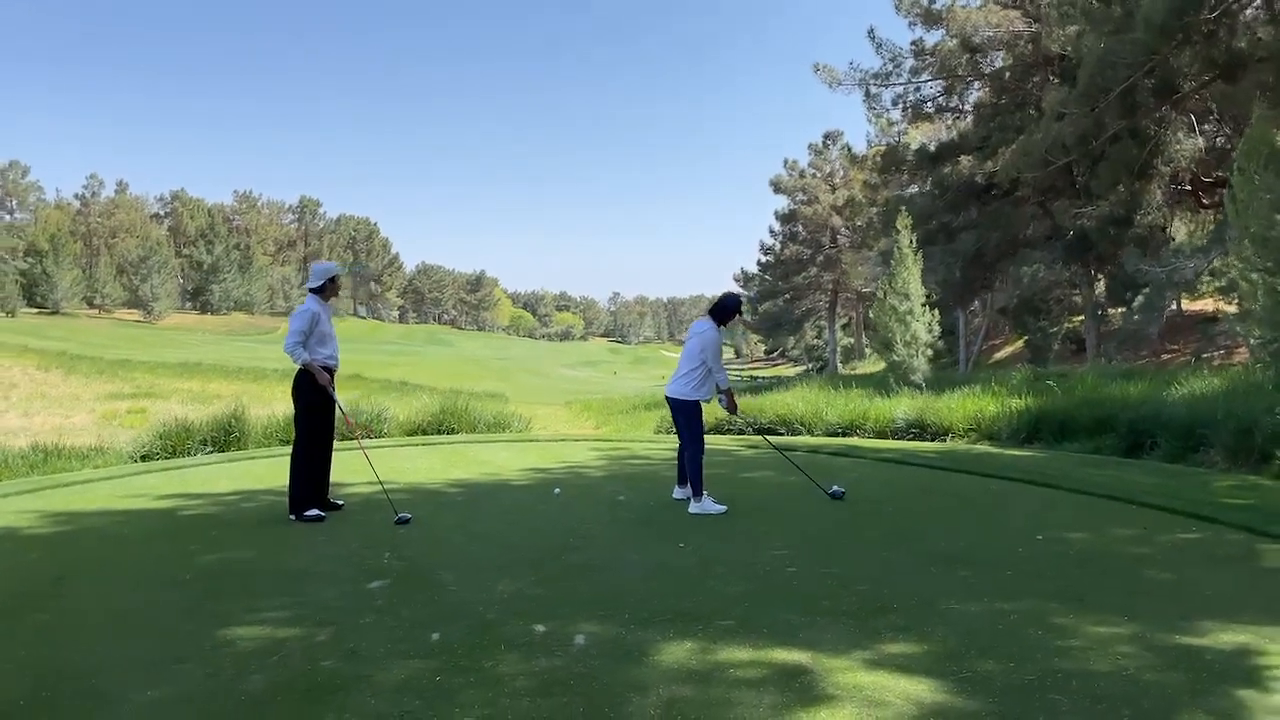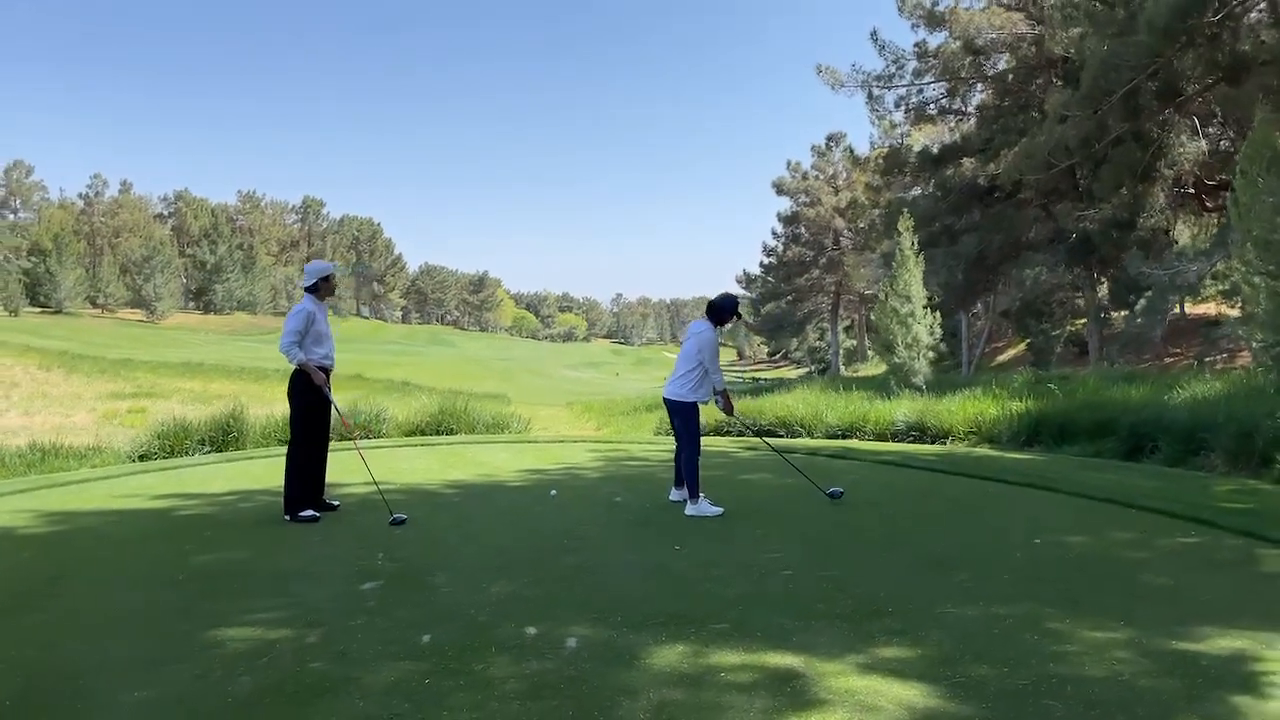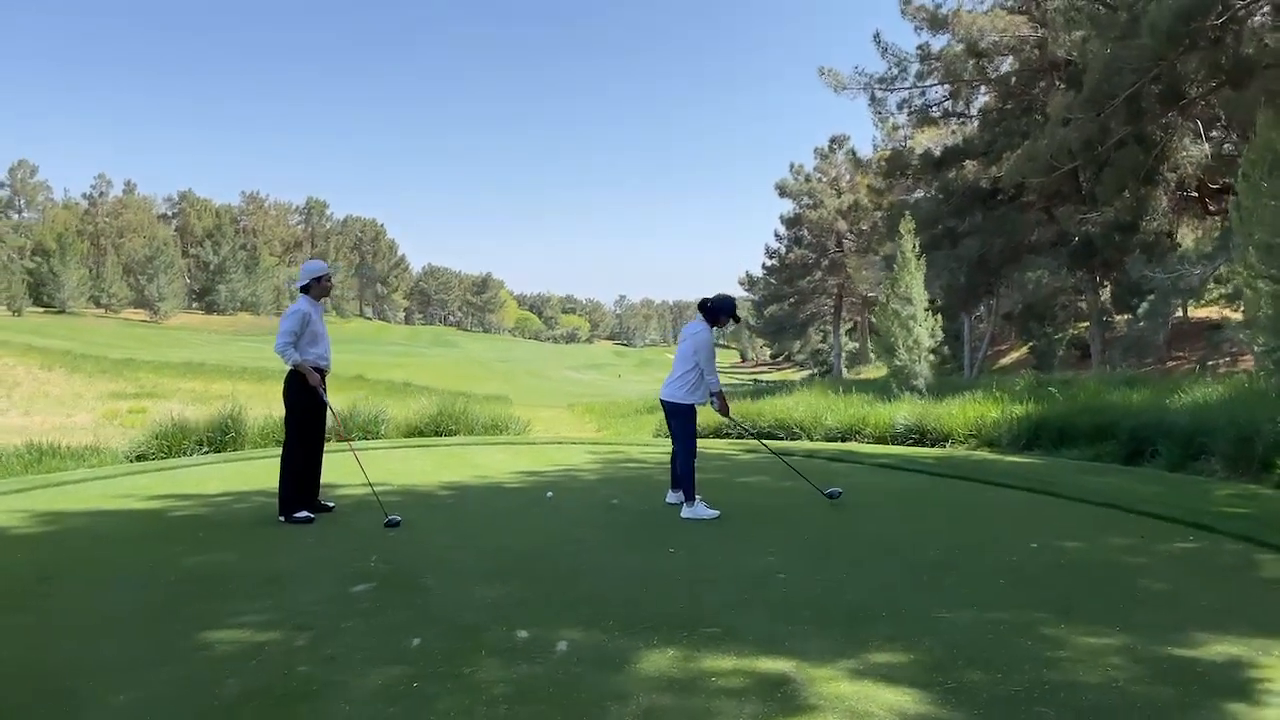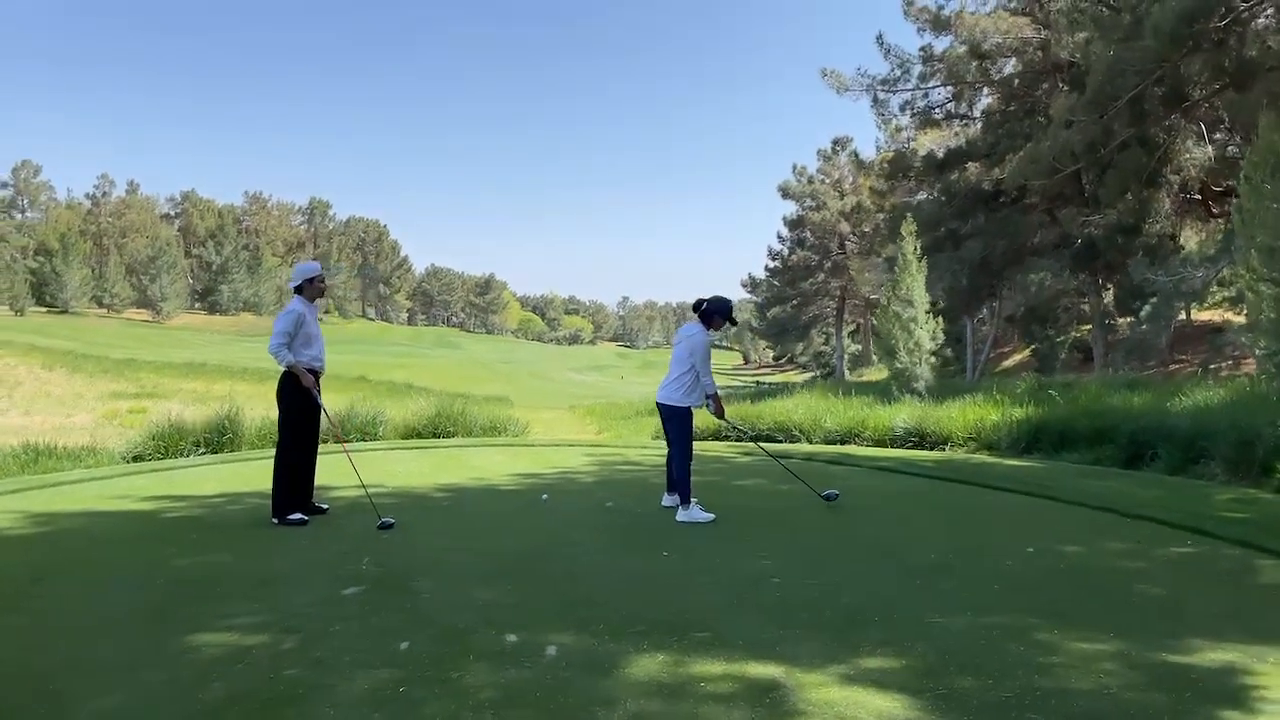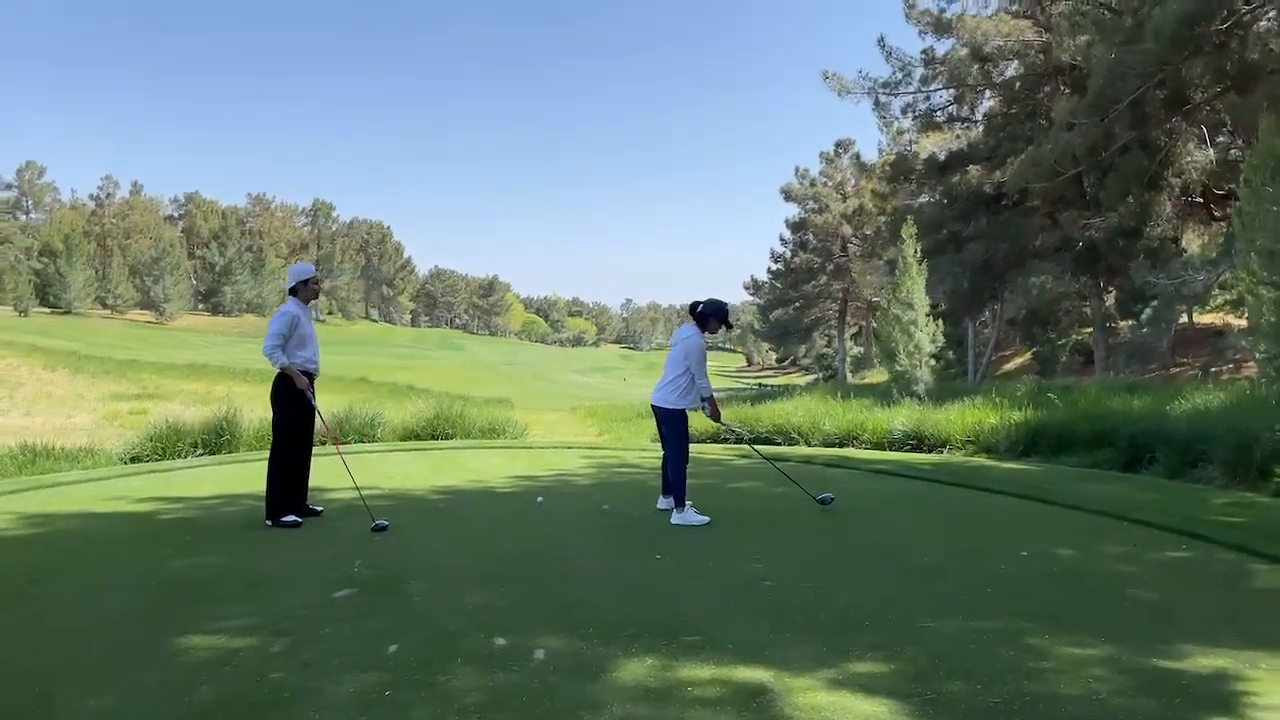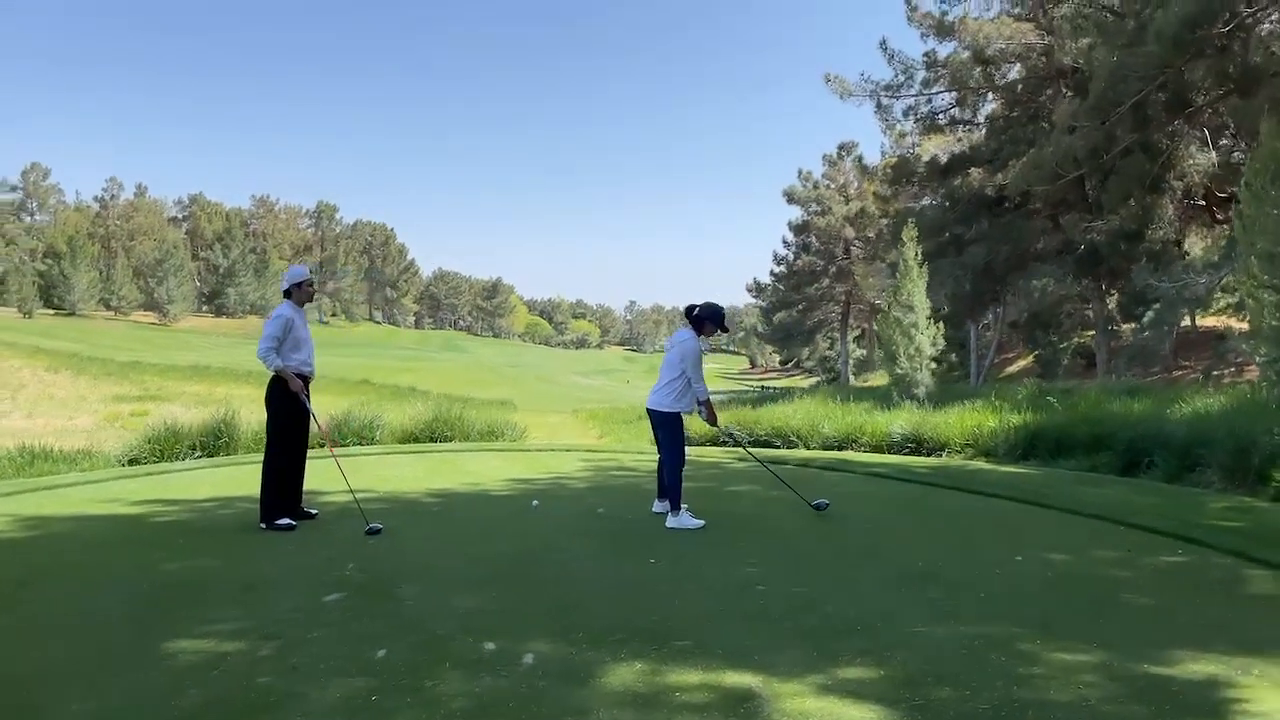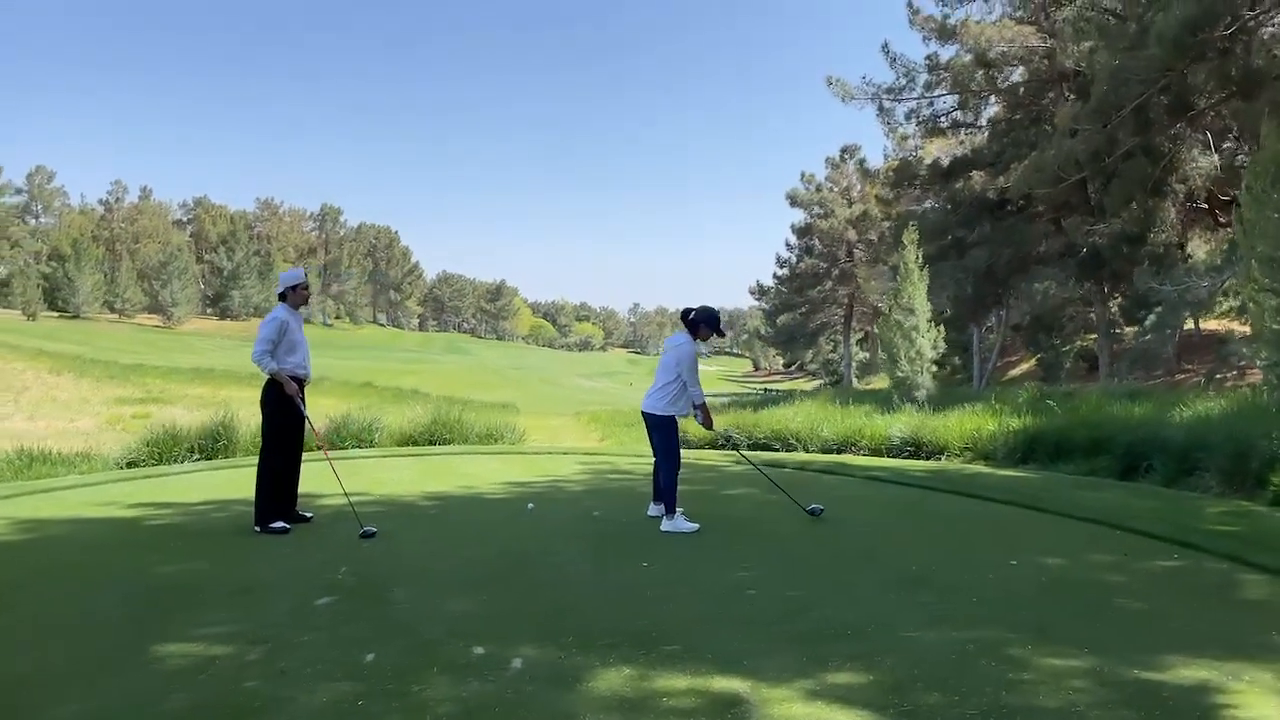
dt=0.1s
person 1, frame 1
left shoulder: (323, 309)
right shoulder: (308, 310)
right elbow: (292, 346)
right wrist: (317, 371)
left hip: (324, 381)
right hip: (311, 381)
left knee: (323, 441)
right knee: (307, 442)
left ankle: (319, 497)
right ankle: (299, 505)
person 1, frame 2
left shoulder: (320, 309)
right shoulder: (304, 310)
right elbow: (288, 345)
right wrist: (313, 371)
left hip: (320, 381)
right hip: (307, 381)
left knee: (319, 441)
right knee: (302, 442)
left ankle: (314, 498)
right ankle: (294, 506)
person 1, frame 3
left shoulder: (315, 310)
right shoulder: (300, 310)
right elbow: (283, 346)
right wrist: (308, 372)
left hip: (315, 382)
right hip: (302, 382)
left knee: (314, 443)
right knee: (297, 443)
left ankle: (309, 499)
right ankle: (289, 507)
person 1, frame 4
left shoulder: (310, 311)
right shoulder: (294, 311)
right elbow: (277, 347)
right wrist: (302, 374)
left hip: (310, 383)
right hip: (296, 383)
left knee: (308, 444)
right knee: (291, 445)
left ankle: (303, 501)
right ankle: (283, 509)
person 1, frame 5
left shoulder: (304, 313)
right shoulder: (288, 313)
right elbow: (271, 349)
right wrist: (296, 375)
left hip: (304, 385)
right hip: (290, 385)
left knee: (303, 446)
right knee: (285, 447)
left ankle: (297, 503)
right ankle: (276, 511)
person 1, frame 6
left shoulder: (299, 316)
right shoulder: (283, 316)
right elbow: (265, 352)
right wrist: (290, 378)
left hip: (300, 387)
right hip: (285, 388)
left knee: (297, 449)
right knee: (279, 450)
left ankle: (292, 506)
right ankle: (271, 514)
person 1, frame 7
left shoulder: (295, 319)
right shoulder: (278, 318)
right elbow: (260, 355)
right wrist: (286, 381)
left hip: (295, 391)
right hip: (280, 391)
left knee: (292, 452)
right knee: (274, 453)
left ankle: (286, 510)
right ankle: (265, 517)
person 2, frame 1
left shoulder: (700, 324)
right shoulder: (711, 334)
right elbow: (717, 370)
left wrist: (721, 392)
right wrist: (729, 398)
left hip: (677, 392)
right hip: (687, 397)
left knee: (687, 443)
right knee: (695, 447)
left ankle: (682, 488)
right ankle: (698, 501)
person 2, frame 2
left shoulder: (697, 325)
right shoulder: (708, 335)
right elbow: (714, 371)
left wrist: (718, 393)
right wrist: (726, 399)
left hip: (674, 394)
right hip: (684, 398)
left knee: (684, 445)
right knee: (691, 449)
left ankle: (679, 490)
right ankle: (694, 503)
person 2, frame 3
left shoulder: (693, 327)
right shoulder: (704, 336)
right elbow: (709, 373)
left wrist: (714, 395)
right wrist: (722, 401)
left hip: (671, 396)
right hip: (682, 400)
left knee: (680, 447)
right knee: (687, 451)
left ankle: (675, 492)
right ankle: (690, 506)
person 2, frame 4
left shoulder: (689, 329)
right shoulder: (700, 338)
right elbow: (705, 375)
left wrist: (709, 397)
right wrist: (717, 403)
left hip: (667, 399)
right hip: (677, 402)
left knee: (676, 450)
right knee: (683, 454)
left ankle: (671, 495)
right ankle: (685, 509)
person 2, frame 5
left shoulder: (684, 332)
right shoulder: (695, 340)
right elbow: (700, 377)
left wrist: (704, 400)
right wrist: (713, 406)
left hip: (663, 401)
right hip: (672, 405)
left knee: (672, 453)
right knee: (679, 456)
left ankle: (666, 498)
right ankle: (680, 511)
person 2, frame 6
left shoulder: (681, 335)
right shoulder: (691, 344)
right elbow: (696, 381)
left wrist: (700, 404)
right wrist: (709, 410)
left hip: (658, 405)
right hip: (667, 408)
left knee: (667, 456)
right knee: (675, 460)
left ankle: (662, 501)
right ankle: (675, 515)
person 2, frame 7
left shoulder: (678, 339)
right shoulder: (687, 348)
right elbow: (693, 385)
left wrist: (697, 408)
right wrist: (706, 414)
left hip: (653, 408)
right hip: (662, 412)
left knee: (663, 459)
right knee: (671, 463)
left ankle: (657, 504)
right ankle: (670, 518)
